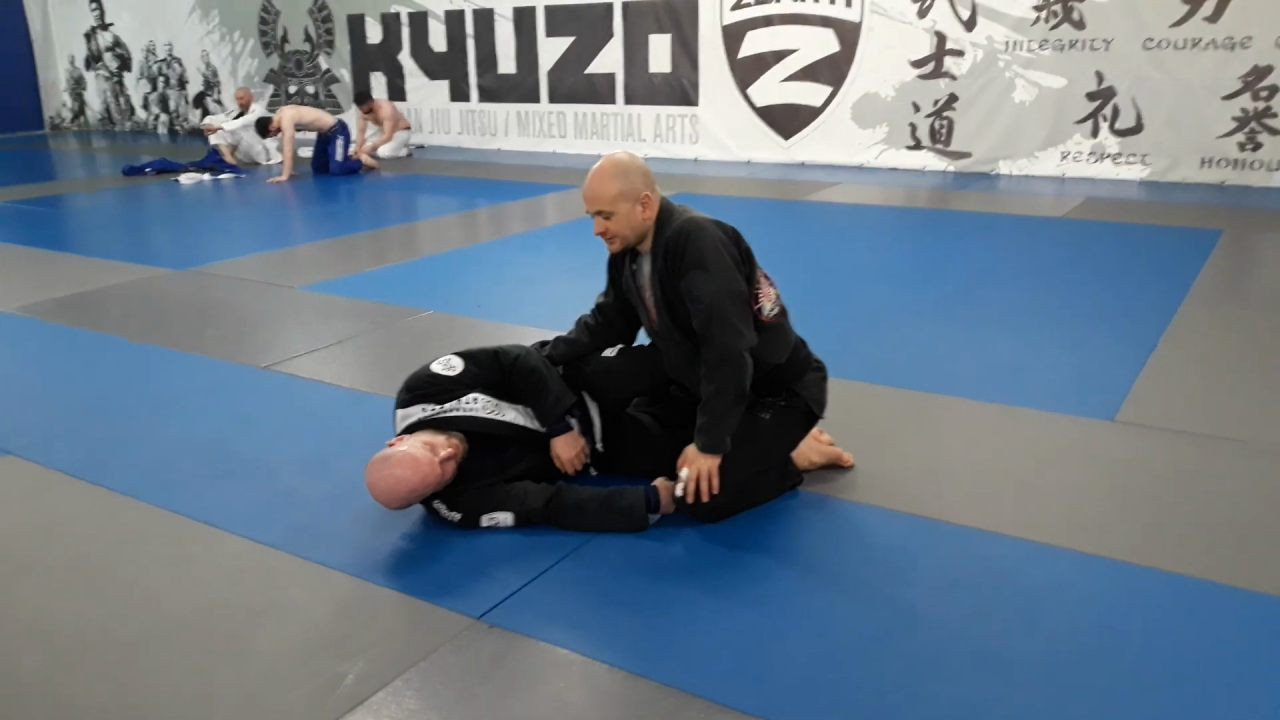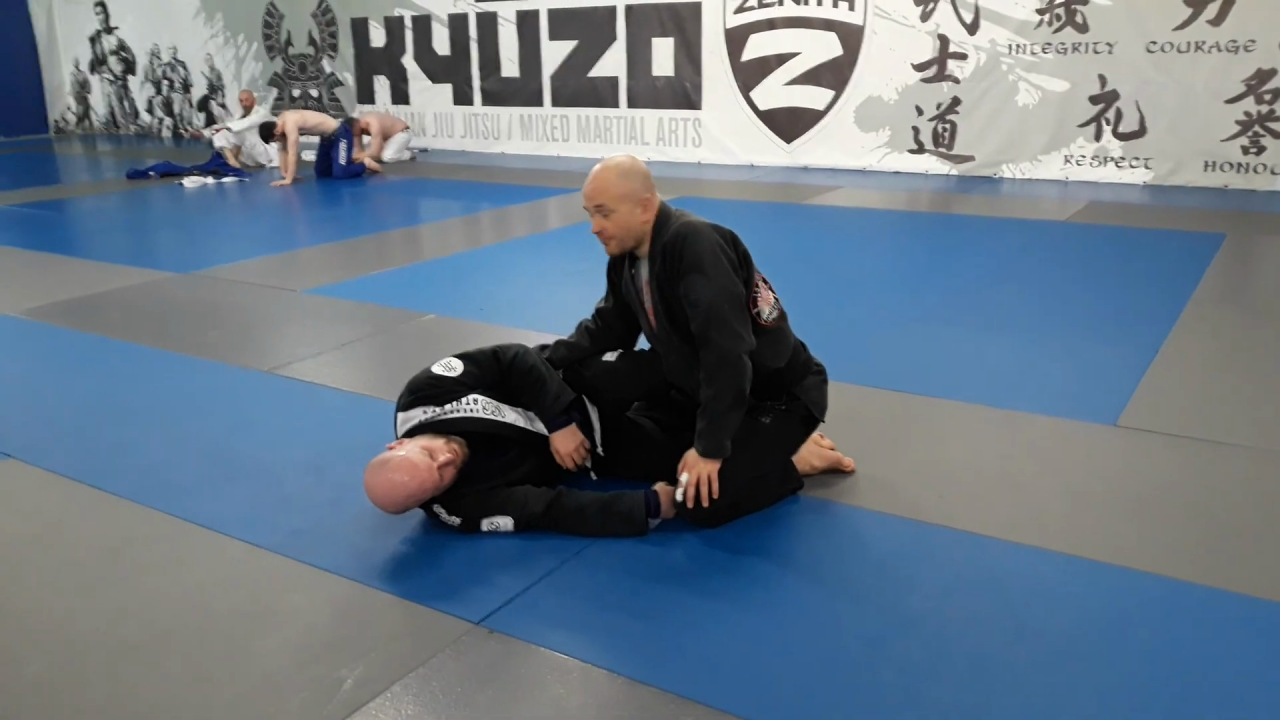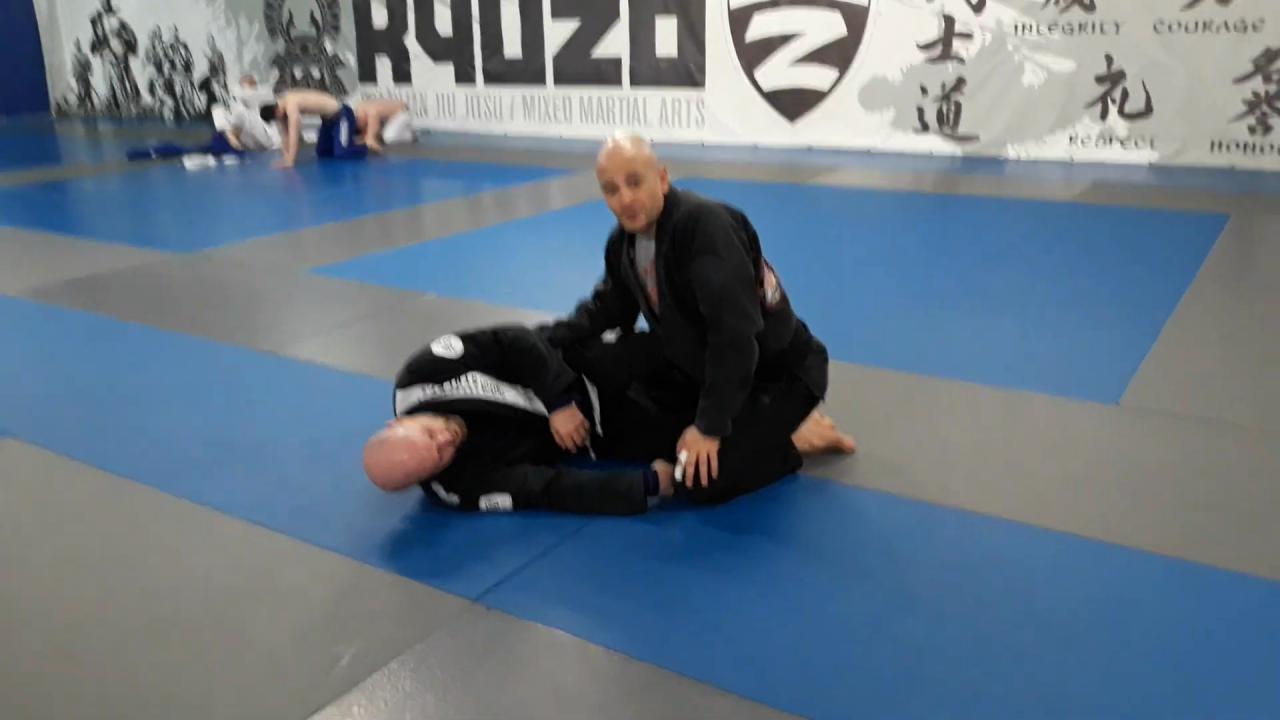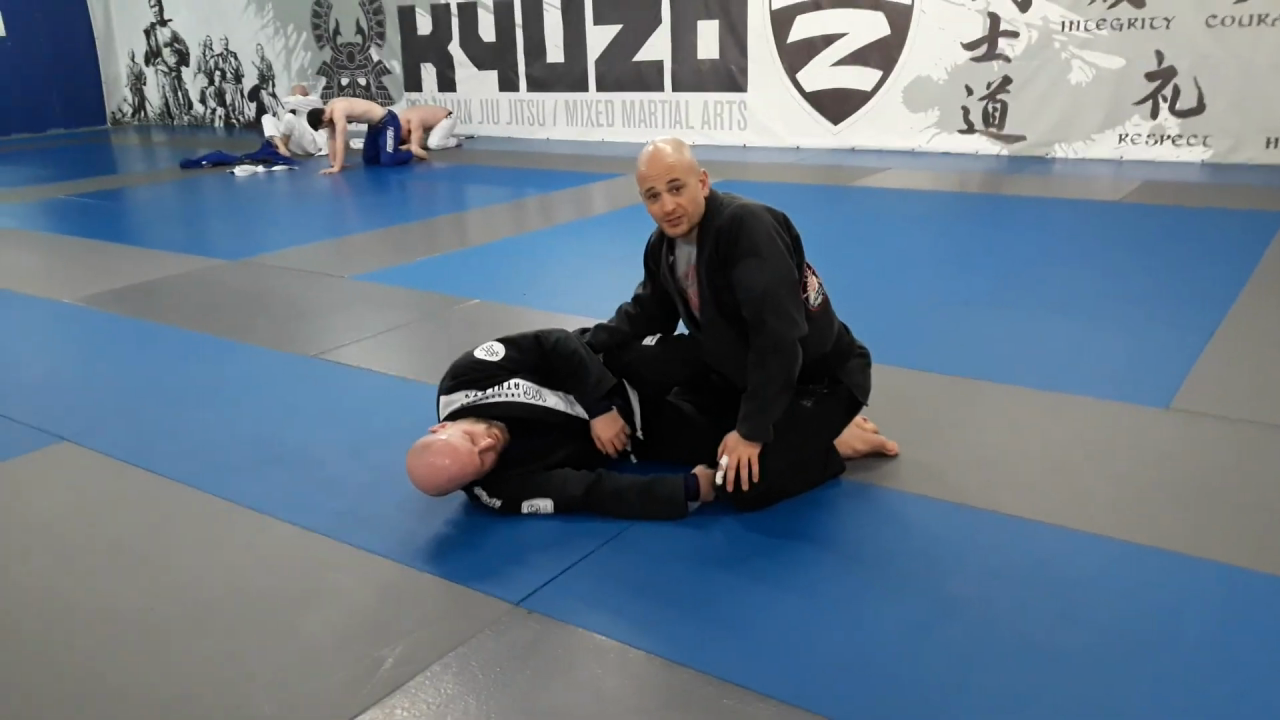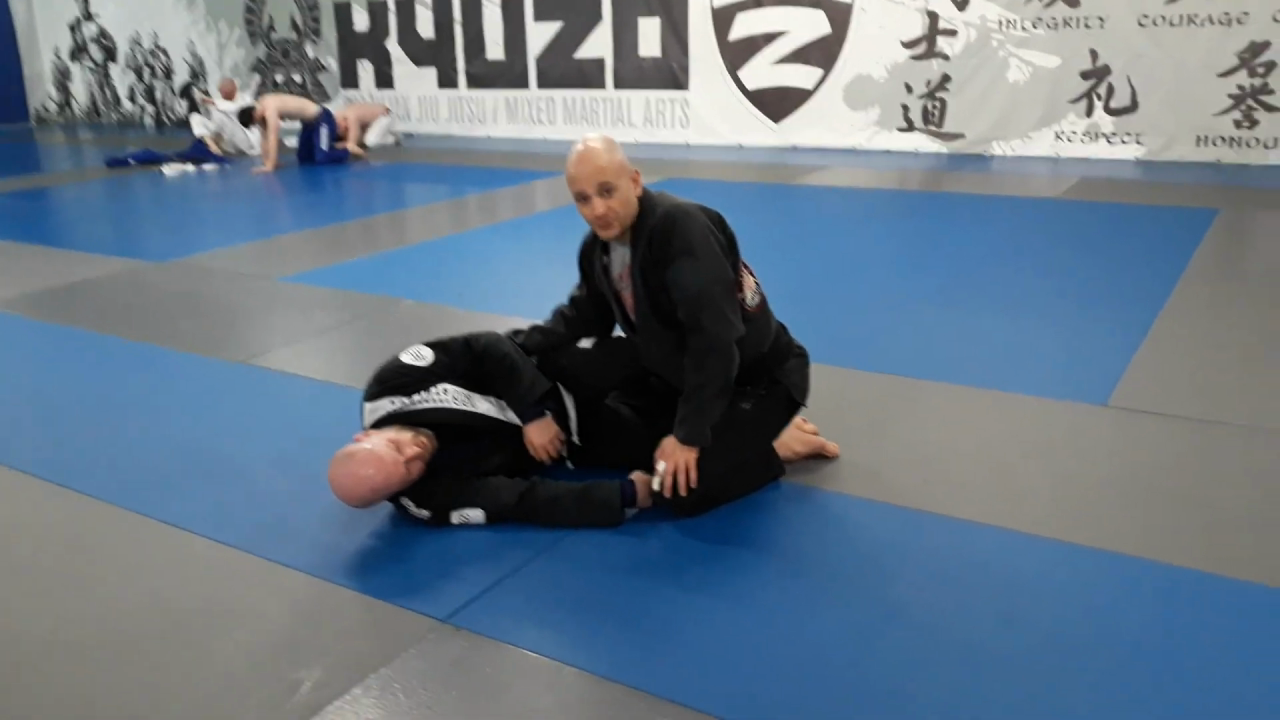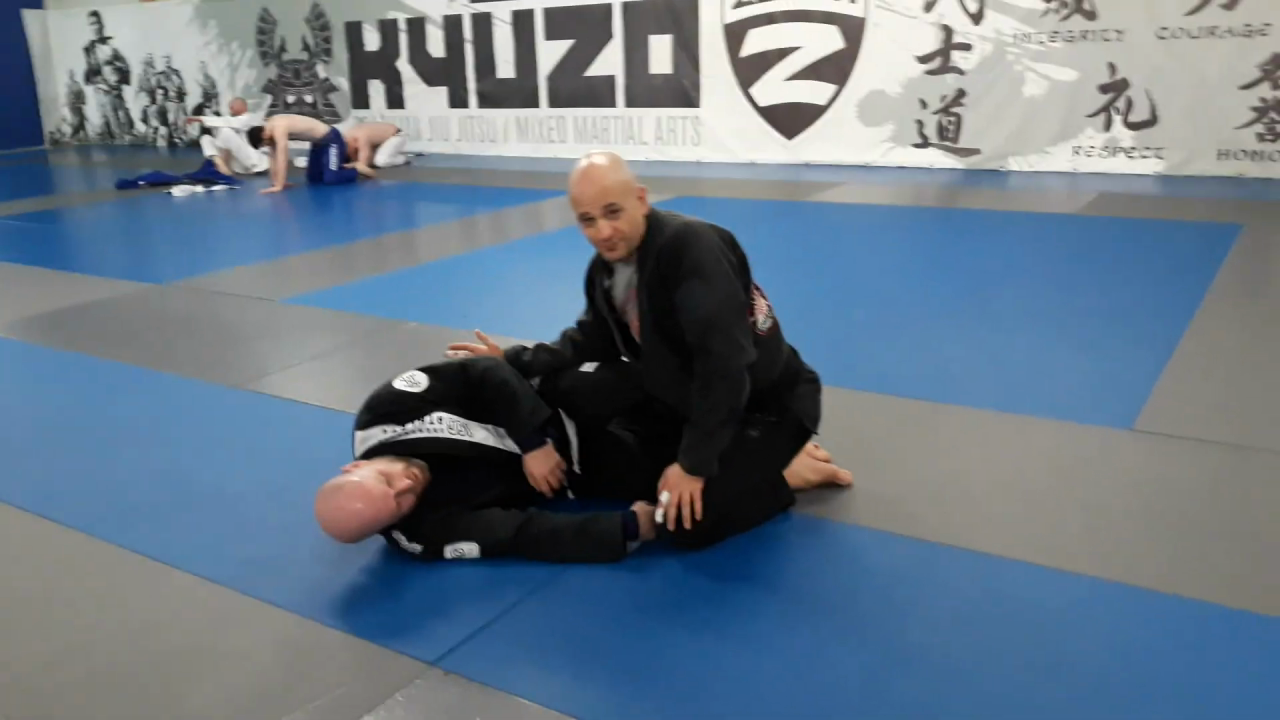
dt=0.5s
person 1, frame 1
left shoulder: (424, 389)
right shoulder: (462, 505)
left elbow: (515, 361)
right elbow: (554, 506)
left wrist: (560, 426)
right wrist: (655, 502)
left hip: (577, 384)
right hip: (596, 442)
person 1, frame 2
left shoulder: (425, 393)
right shoulder: (463, 509)
left elbow: (514, 360)
right elbow: (555, 510)
left wrist: (558, 419)
right wrist: (655, 506)
left hip: (578, 387)
right hip: (597, 449)
right ankle: (789, 457)
person 1, frame 3
left shoulder: (422, 372)
right shoulder: (462, 492)
left elbow: (505, 339)
right elbow: (554, 488)
left wrist: (558, 399)
right wrist: (655, 483)
left hip: (584, 375)
right ankle: (793, 435)
person 1, frame 4
left shoulder: (467, 375)
right shoulder: (506, 491)
left elbow: (555, 344)
right elbow: (596, 493)
left wrist: (601, 406)
right wrist: (693, 488)
person 1, frame 5
left shoulder: (392, 383)
right shoulder: (433, 505)
left elbow: (486, 351)
right elbow: (532, 503)
left wrist: (534, 409)
right wrist: (634, 493)
left hip: (559, 379)
right ankle: (773, 441)
person 1, frame 6
left shoulder: (385, 411)
right shoulder: (431, 534)
left elbow: (482, 373)
right elbow: (530, 537)
left wrist: (533, 440)
right wrist: (633, 527)
person 2, frame 1
left shoulder: (698, 243)
right shoulder: (626, 251)
left elbow: (728, 350)
right elbow: (607, 323)
left wrist: (710, 443)
right wrist: (545, 357)
left hip: (775, 388)
left knee: (702, 500)
left ankle: (798, 452)
person 2, frame 2
left shoulder: (696, 247)
right shoulder: (626, 256)
left elbow: (726, 354)
right elbow: (608, 328)
left wrist: (709, 447)
right wrist: (545, 360)
left hip: (775, 392)
left knee: (704, 505)
left ankle: (800, 456)
person 2, frame 3
left shoulder: (706, 226)
right shoulder: (624, 239)
left elbow: (734, 334)
right elbow: (607, 308)
left wrist: (710, 426)
right wrist: (546, 341)
left hip: (774, 371)
right hip: (696, 359)
left knee: (704, 482)
left ankle: (794, 435)
person 2, frame 4
left shoulder: (748, 228)
right shoulder: (663, 243)
left elbow: (778, 338)
right elbow: (646, 313)
left wrist: (752, 430)
right wrist: (584, 345)
left hip: (817, 374)
right hip: (737, 363)
left knee: (746, 488)
left ankle: (837, 439)
person 2, frame 5
left shoulder: (682, 228)
right shoulder: (599, 244)
left elbow: (714, 340)
right elbow: (583, 316)
left wrist: (688, 434)
right wrist: (516, 346)
left hip: (755, 374)
right hip: (676, 366)
left knee: (685, 492)
right knee: (563, 366)
left ankle: (777, 441)
person 2, frame 6
left shoulder: (692, 248)
right shoulder: (605, 266)
left elbow: (725, 365)
right elbow: (594, 342)
left wrist: (693, 463)
right wrist: (515, 361)
left hip: (764, 401)
right hip: (685, 394)
left knee: (687, 524)
left ankle: (785, 470)
